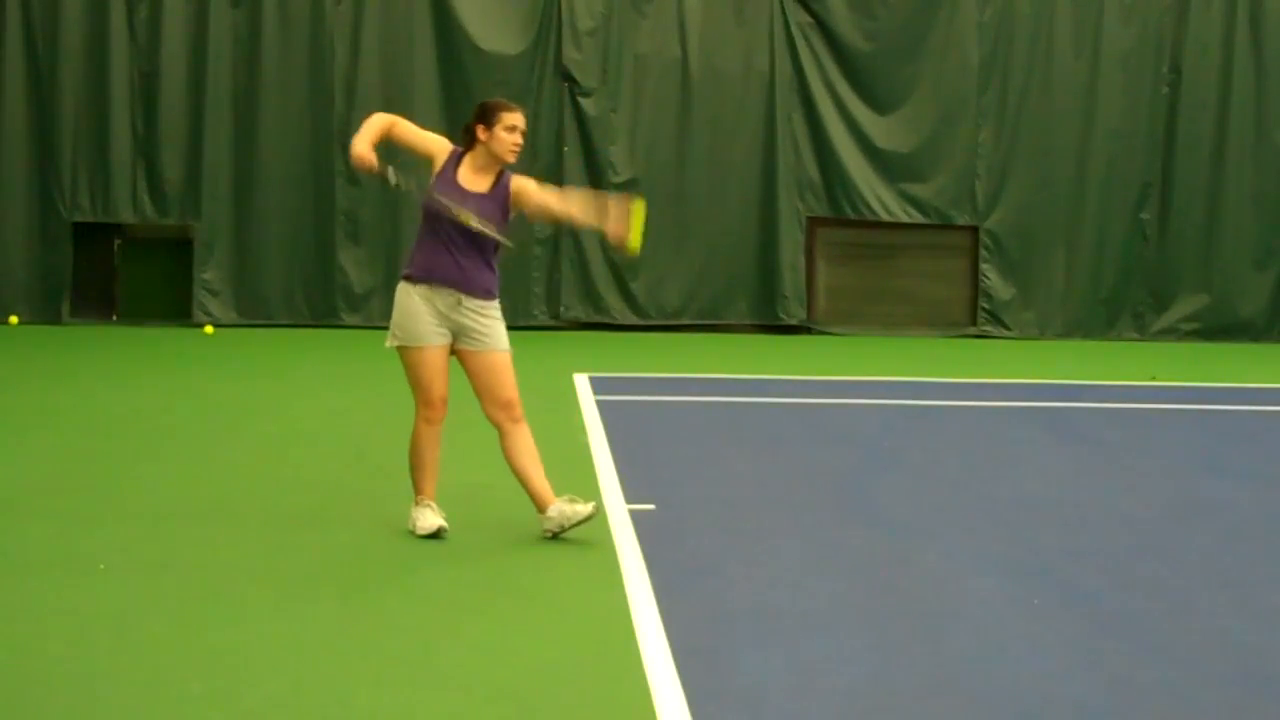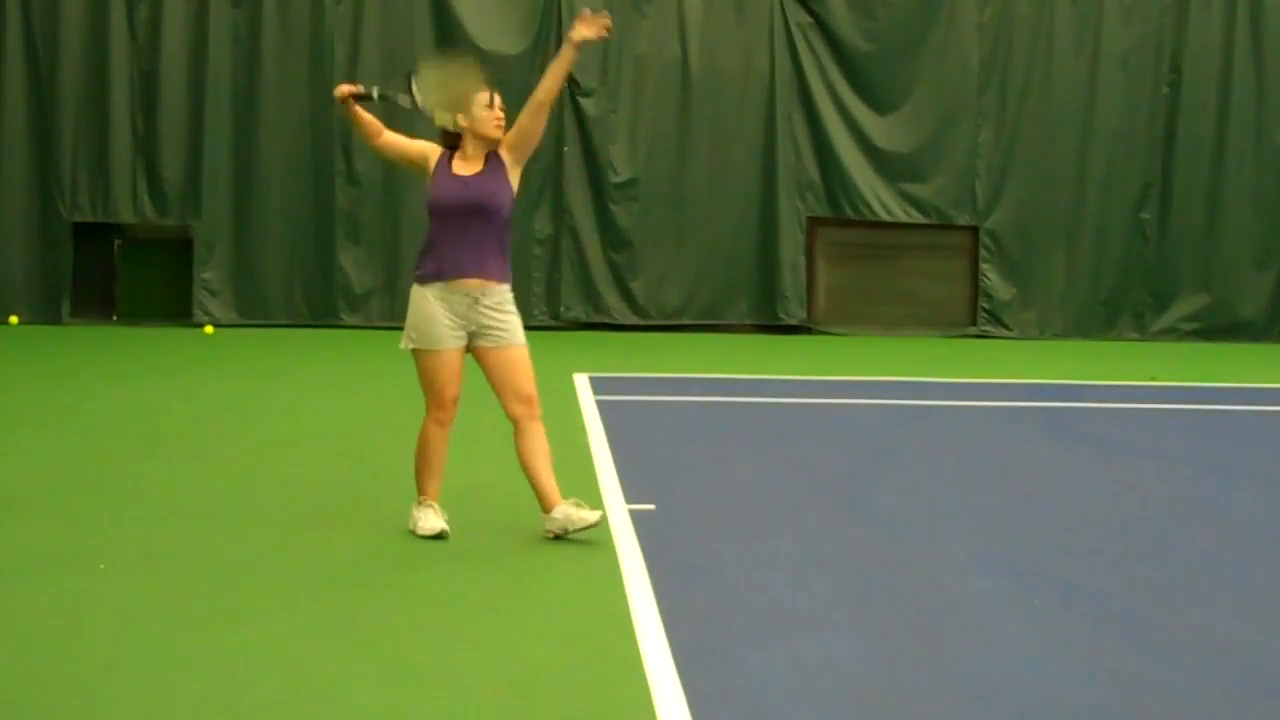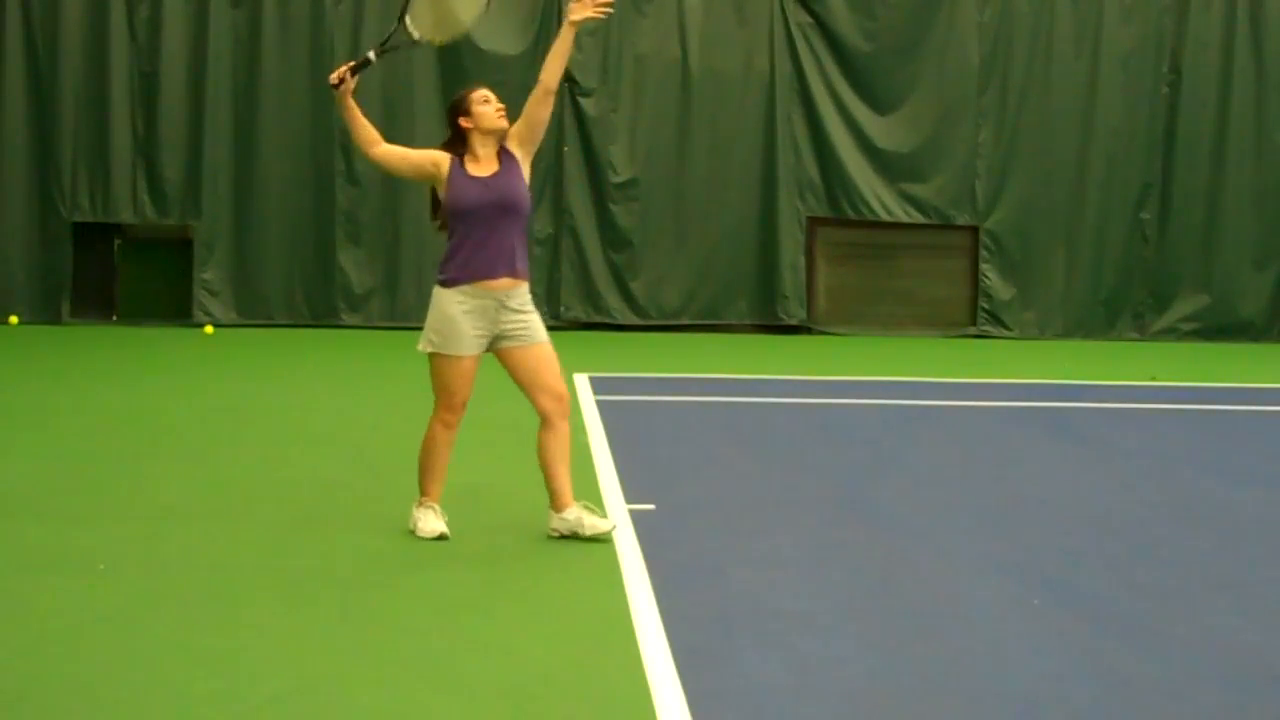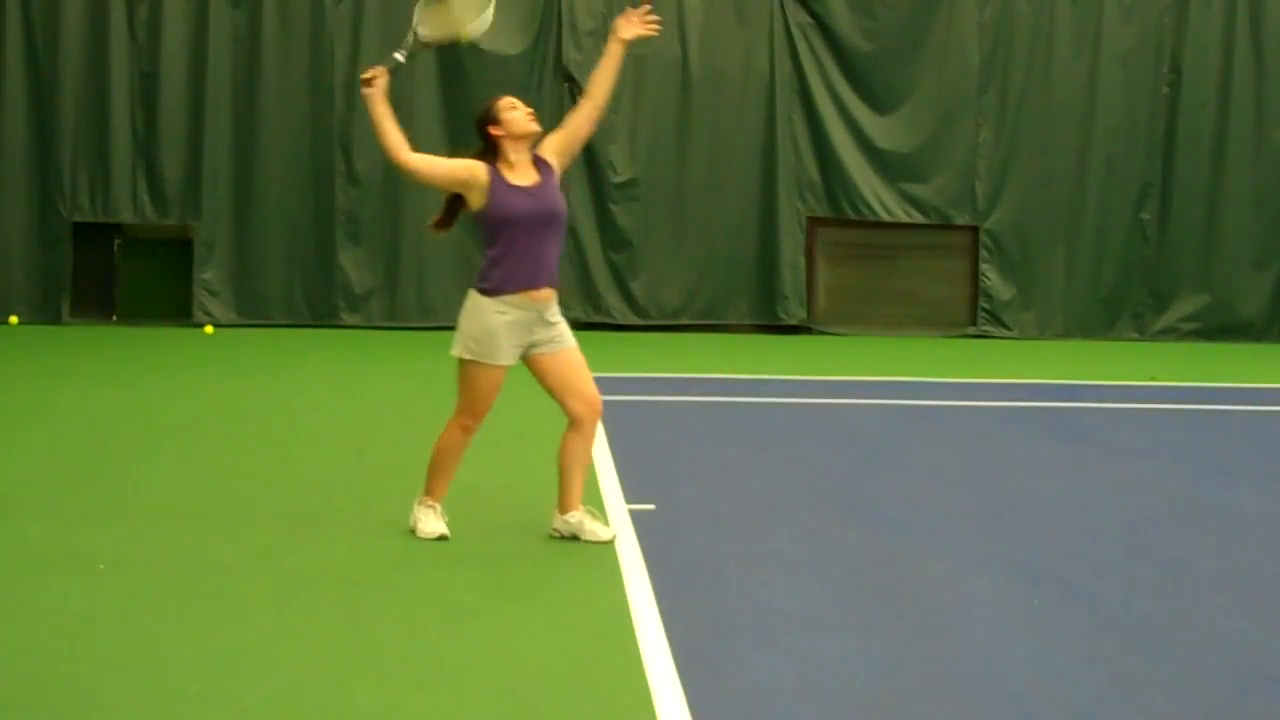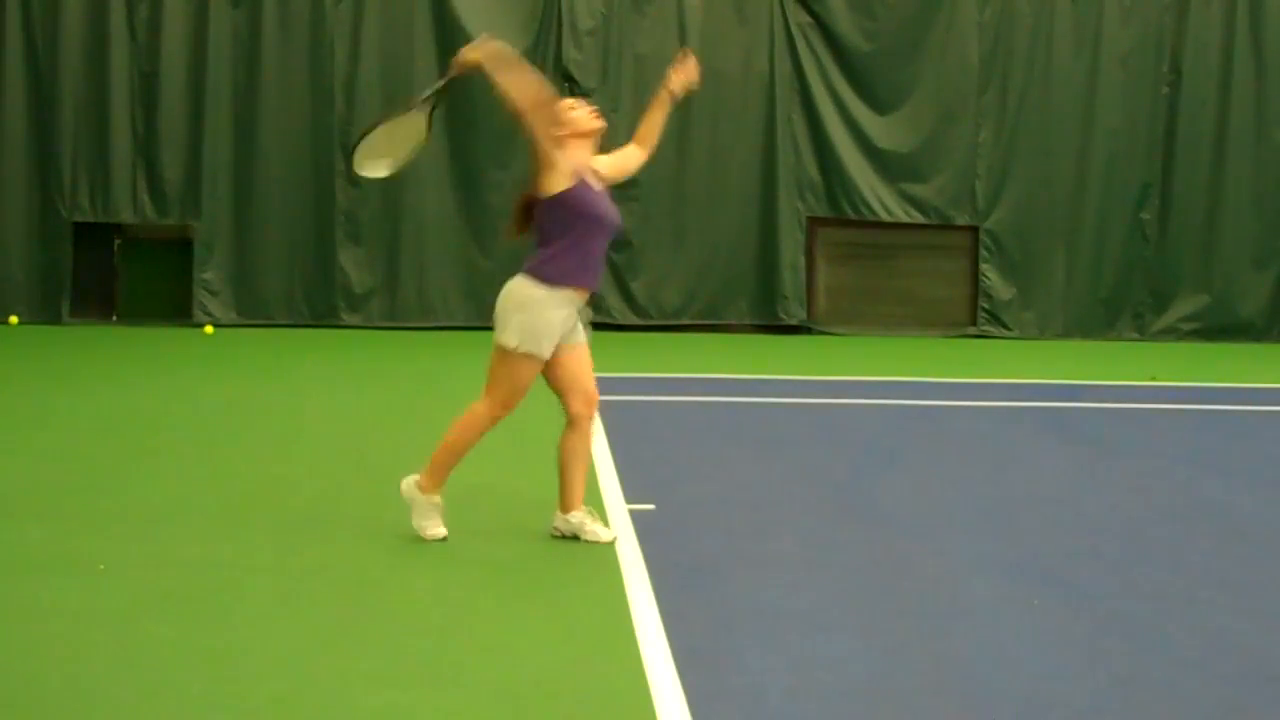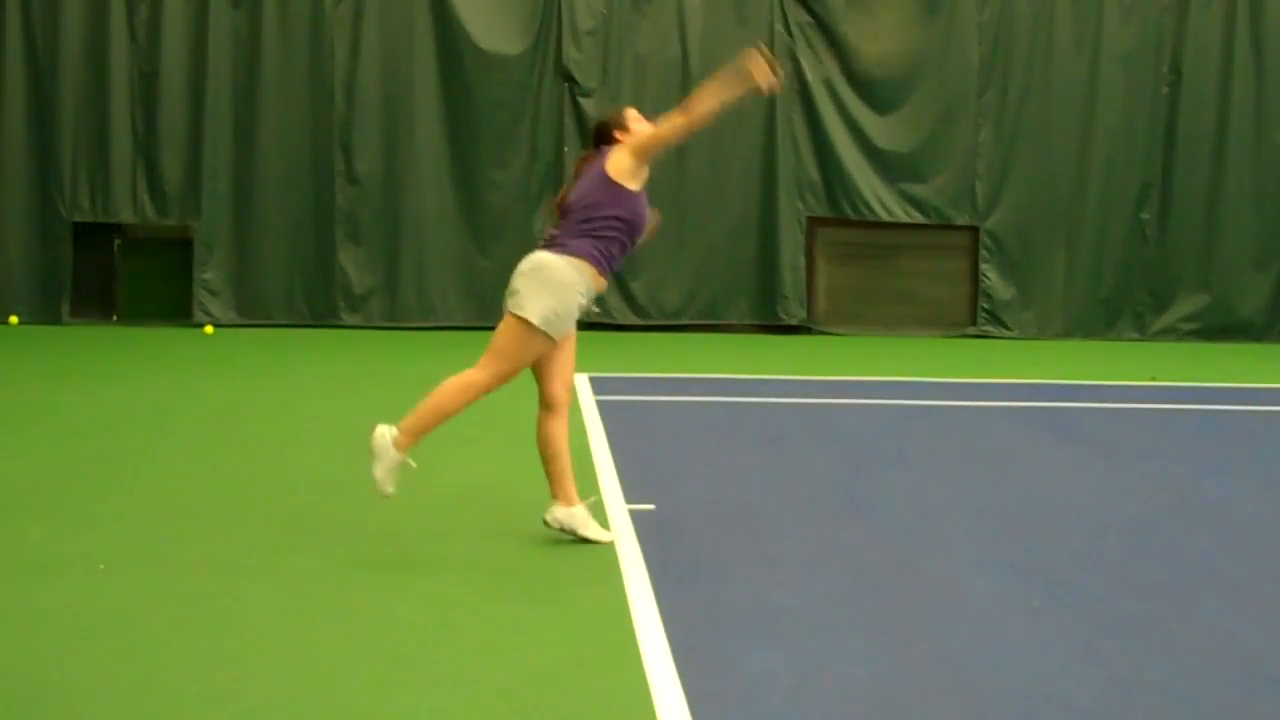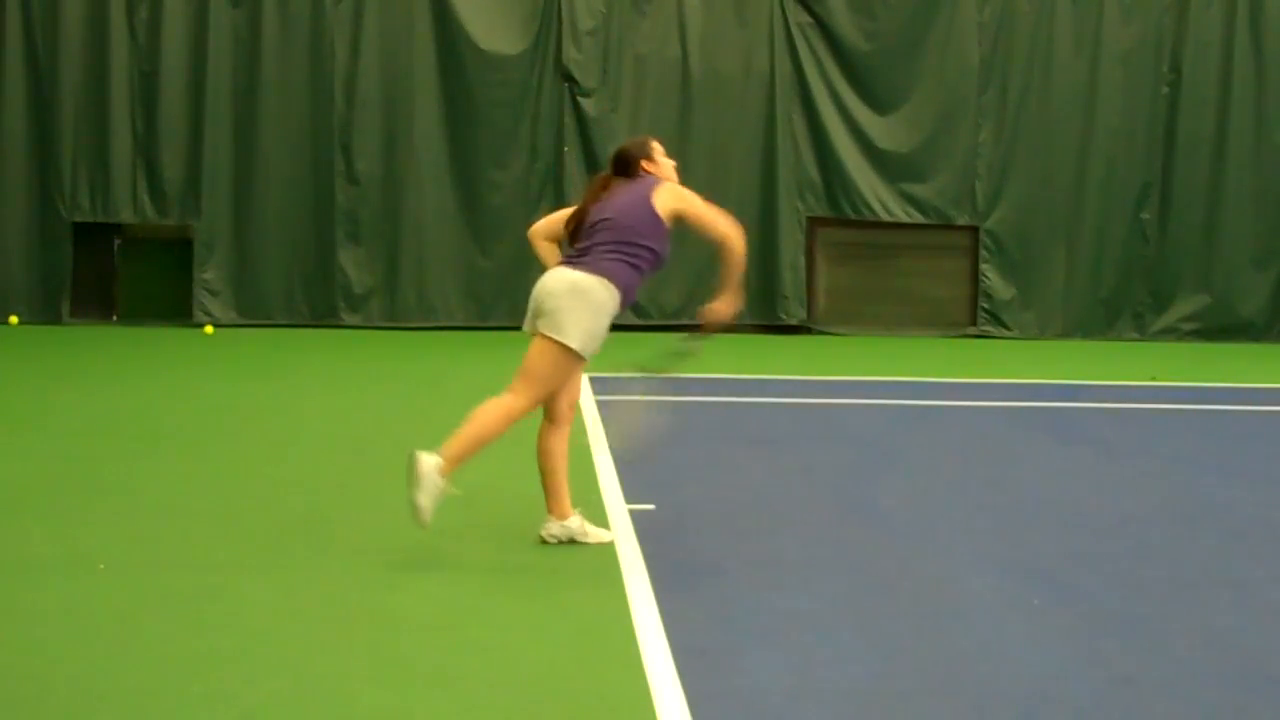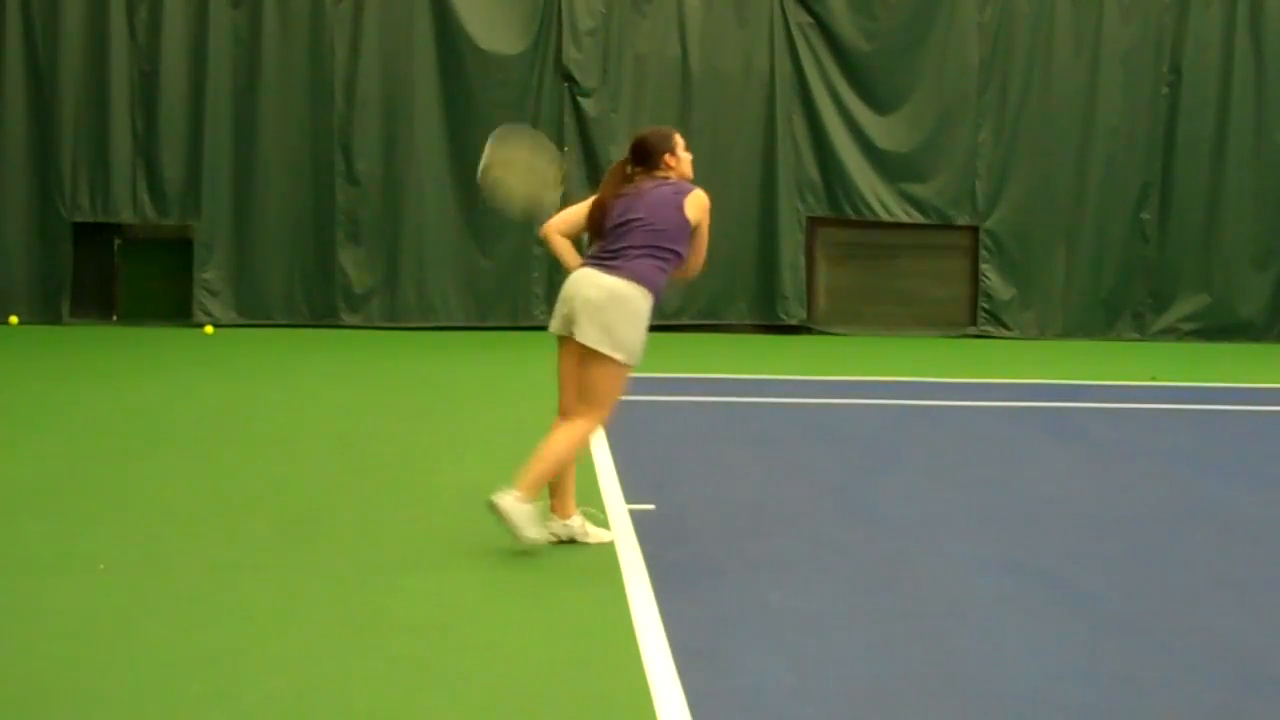
dt=0.2s
person 1, frame 1
left shoulder: (515, 187)
right shoulder: (445, 155)
left elbow: (555, 200)
right elbow: (384, 121)
left wrist: (596, 211)
right wrist: (362, 144)
left hip: (479, 307)
right hip: (422, 299)
left knee: (508, 410)
right knee: (432, 408)
left ankle: (551, 508)
right ankle: (425, 505)
person 1, frame 2
left shoulder: (509, 159)
right shoulder: (434, 158)
left elbow: (540, 102)
right elbow: (379, 136)
left wrist: (571, 47)
right wrist: (351, 104)
left hip: (494, 303)
right hip: (437, 300)
left knee: (526, 405)
right knee: (442, 409)
left ankle: (555, 510)
right ankle: (426, 505)
person 1, frame 3
left shoulder: (517, 153)
right shoulder: (443, 166)
left elbow: (547, 90)
right elbow: (374, 148)
right wrist: (345, 97)
left hip: (516, 305)
right hip: (460, 304)
left knee: (555, 403)
right knee: (449, 413)
left ankle: (565, 510)
right ankle: (427, 505)
person 1, frame 4
left shoulder: (549, 162)
right shoulder: (478, 175)
left elbow: (593, 106)
right elbow: (403, 157)
left wrist: (617, 43)
right wrist: (377, 98)
left hip: (546, 316)
right hip: (496, 313)
left knee: (587, 408)
right knee: (469, 419)
left ankle: (570, 513)
right ankle: (428, 504)
person 1, frame 5
left shoulder: (597, 171)
right shoulder: (557, 164)
left elbow: (640, 148)
right elbow: (533, 105)
left wrist: (669, 92)
right wrist: (492, 58)
left hip: (565, 311)
right hip: (537, 302)
left knee: (582, 409)
right knee: (495, 405)
left ankle: (571, 512)
right ankle: (425, 488)
person 1, frame 6
left shoulder: (608, 175)
right shoulder: (625, 159)
right elbow: (689, 115)
left wrist: (634, 222)
right wrist: (743, 76)
left hip: (558, 283)
right hip: (555, 280)
left knee: (556, 400)
right knee: (487, 374)
left ankle: (566, 506)
right ankle: (397, 441)
person 1, frame 7
left shoulder: (605, 199)
right shoulder: (669, 194)
left elbow: (538, 234)
right elbow: (732, 237)
right wrist: (728, 294)
left hip: (556, 289)
right hip: (582, 300)
left knee: (560, 414)
right knee: (521, 398)
left ankle: (561, 518)
right ankle: (437, 467)
person 1, frame 8
left shoulder: (617, 195)
right shoulder: (695, 198)
left elbow: (552, 230)
right elbow: (690, 267)
left hip: (581, 288)
right hip: (623, 301)
left knee: (573, 412)
right knee: (589, 417)
left ankle: (562, 515)
right ankle: (521, 497)
